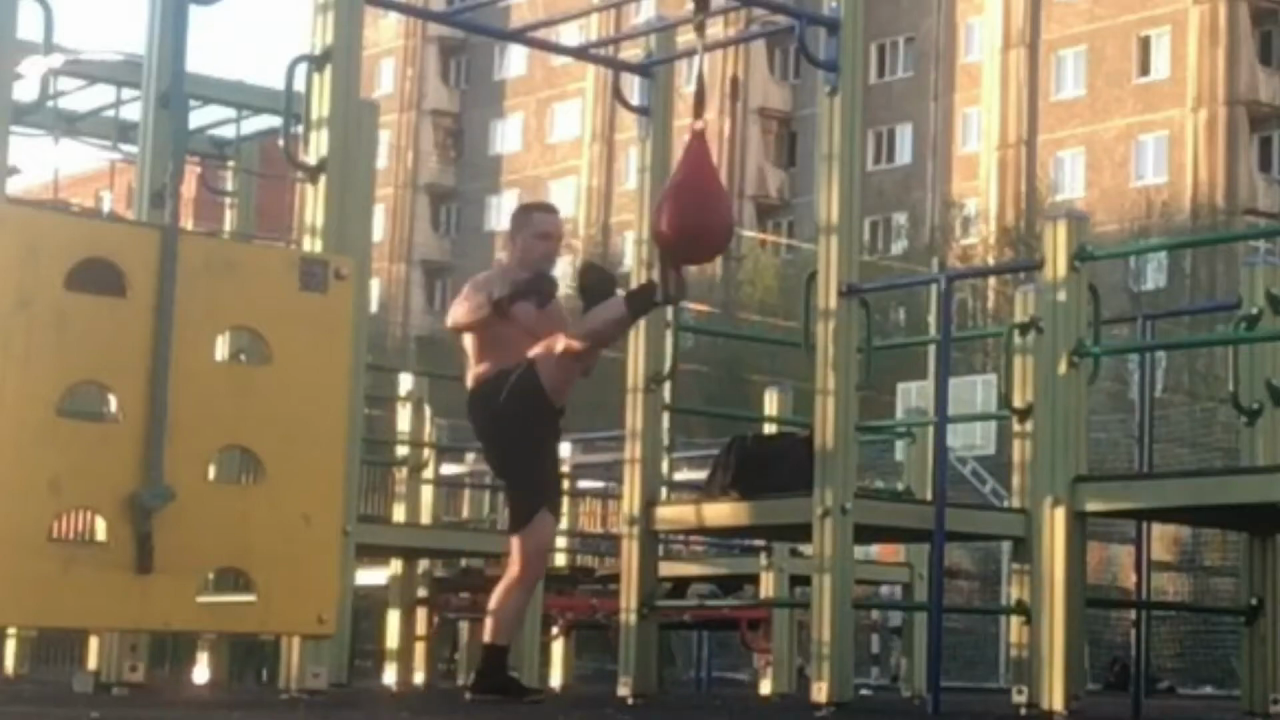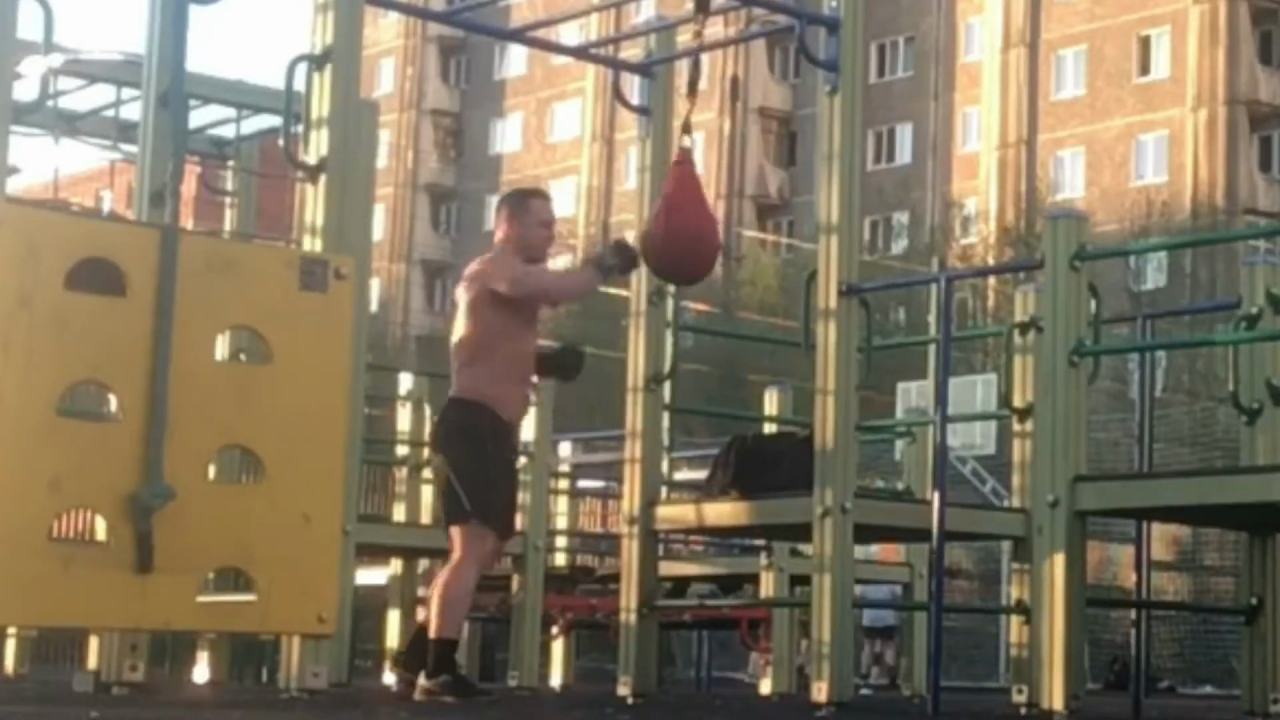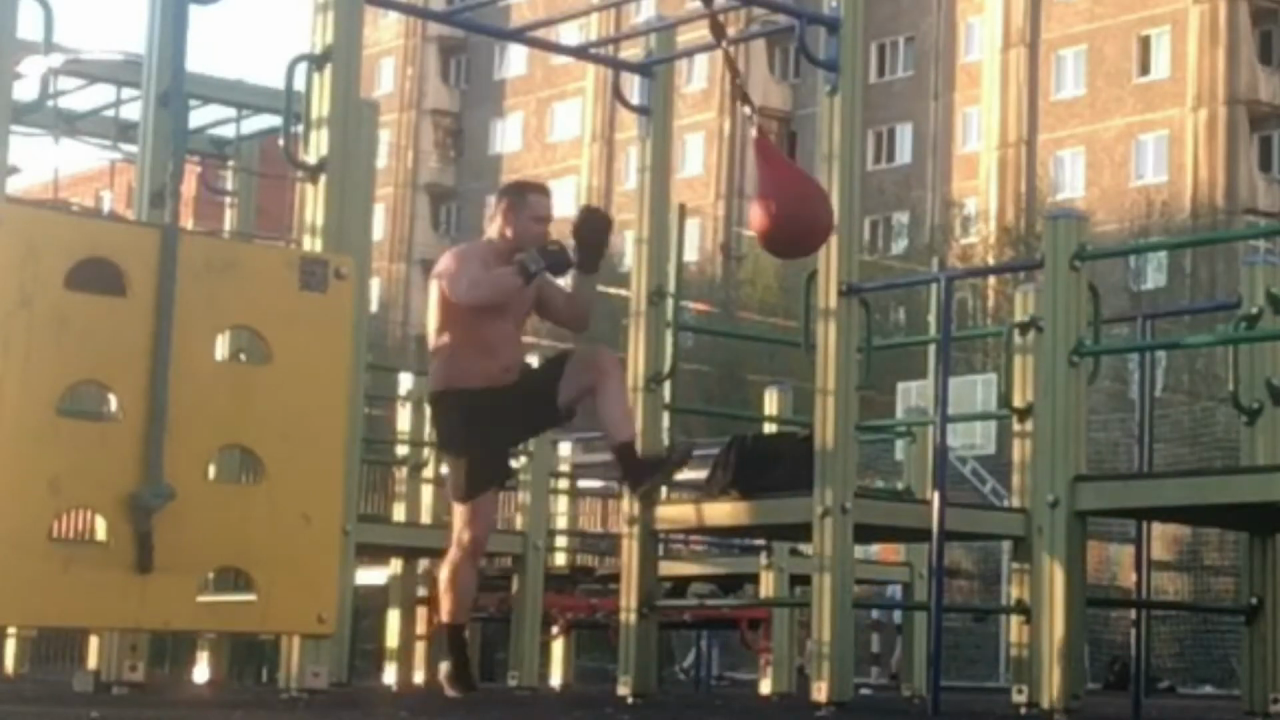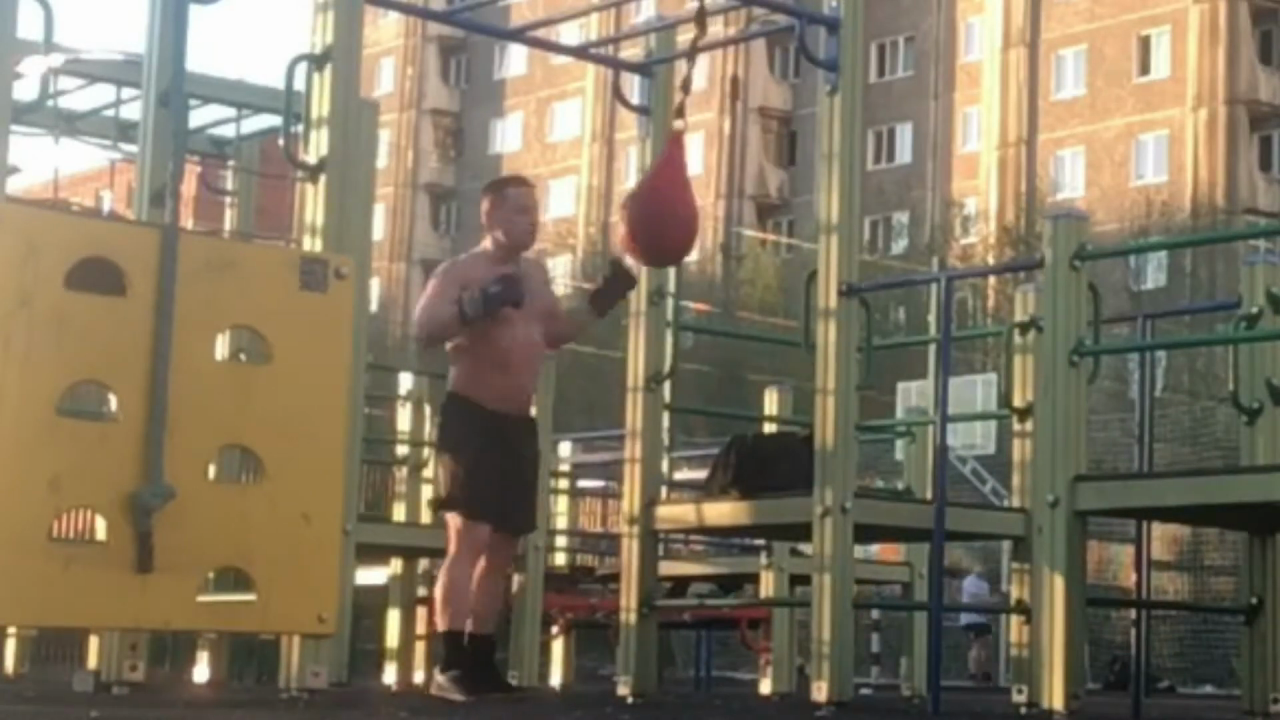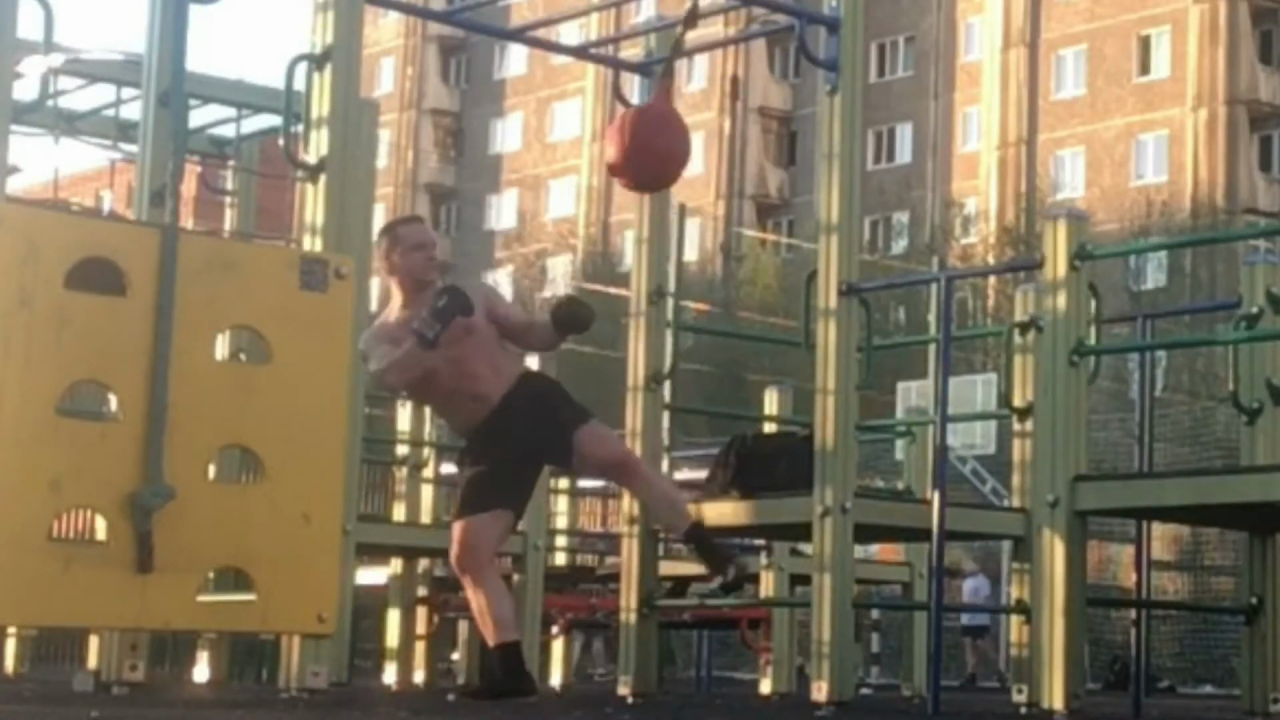
dt=1s
person 1, frame 1
left shoulder: (546, 302)
right shoulder: (487, 286)
left elbow: (580, 346)
right elbow: (459, 320)
left wrist: (596, 303)
right wrist: (508, 293)
left hip: (530, 425)
right hip: (500, 403)
left knee: (531, 556)
right knee: (569, 345)
left ankle: (491, 673)
right ankle: (647, 298)
person 1, frame 2
left shoulder: (519, 280)
right shoulder: (488, 271)
right elbow: (562, 287)
left wrist: (546, 361)
right wrist: (607, 262)
left hip: (495, 435)
right hip: (469, 428)
left knee: (471, 552)
right knee: (475, 547)
left ankle: (419, 658)
right ankle: (439, 671)
person 1, frame 3
left shoulder: (524, 273)
right shoulder: (461, 261)
left elbow: (576, 318)
right elbow: (466, 296)
left wrist: (587, 261)
right wrist: (528, 265)
left hip: (517, 396)
right hip: (465, 408)
left knee: (602, 361)
right knee: (473, 531)
left ankle: (630, 463)
right ankle: (454, 654)
person 1, frame 4
left shoulder: (534, 275)
right shoulder: (458, 271)
left elbow: (555, 334)
right elbow: (423, 328)
left wrist: (600, 301)
right wrist: (476, 304)
left hip: (516, 428)
right hip: (469, 422)
left knee: (503, 548)
right knee: (468, 542)
left ankle: (477, 662)
right ankle: (449, 667)
person 1, frame 5
left shoulder: (471, 294)
right shoulder: (378, 339)
left elbow: (534, 337)
right elbow: (398, 383)
left wrist: (561, 322)
right wrist: (433, 328)
left hip: (535, 405)
right hip: (490, 441)
left knee: (615, 456)
right knee: (469, 556)
left ankle: (706, 545)
right ankle: (509, 672)
